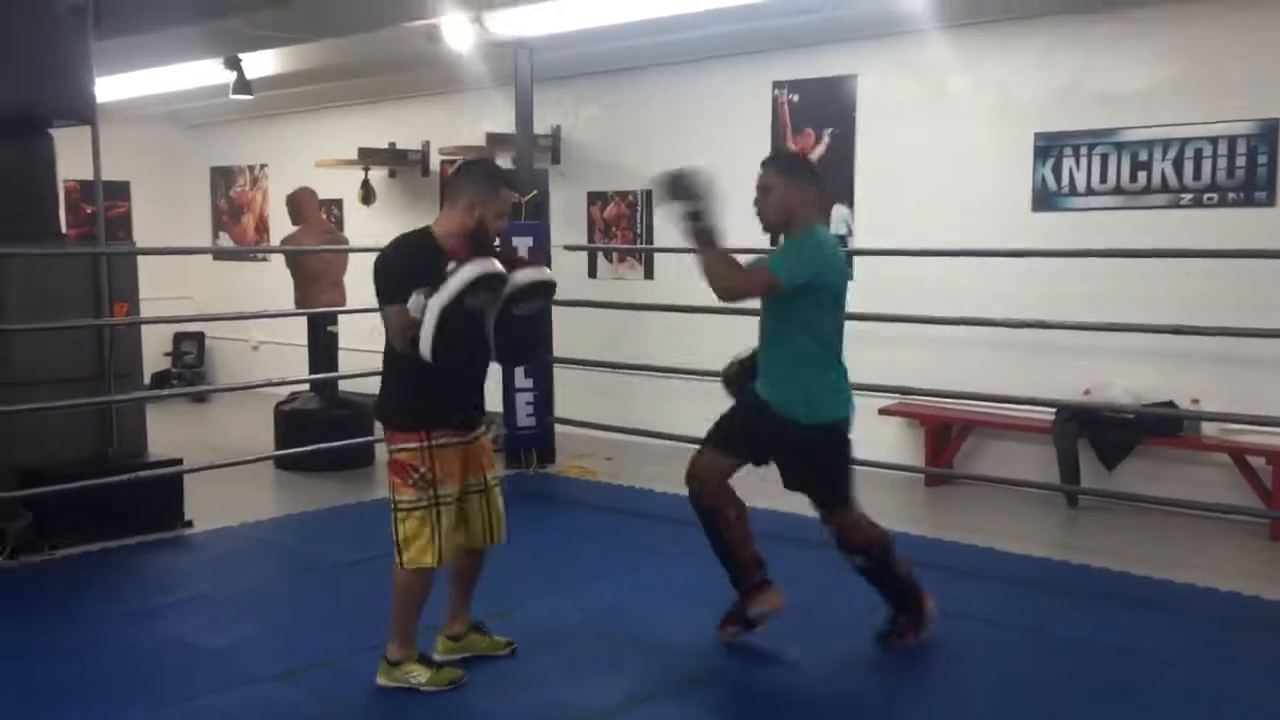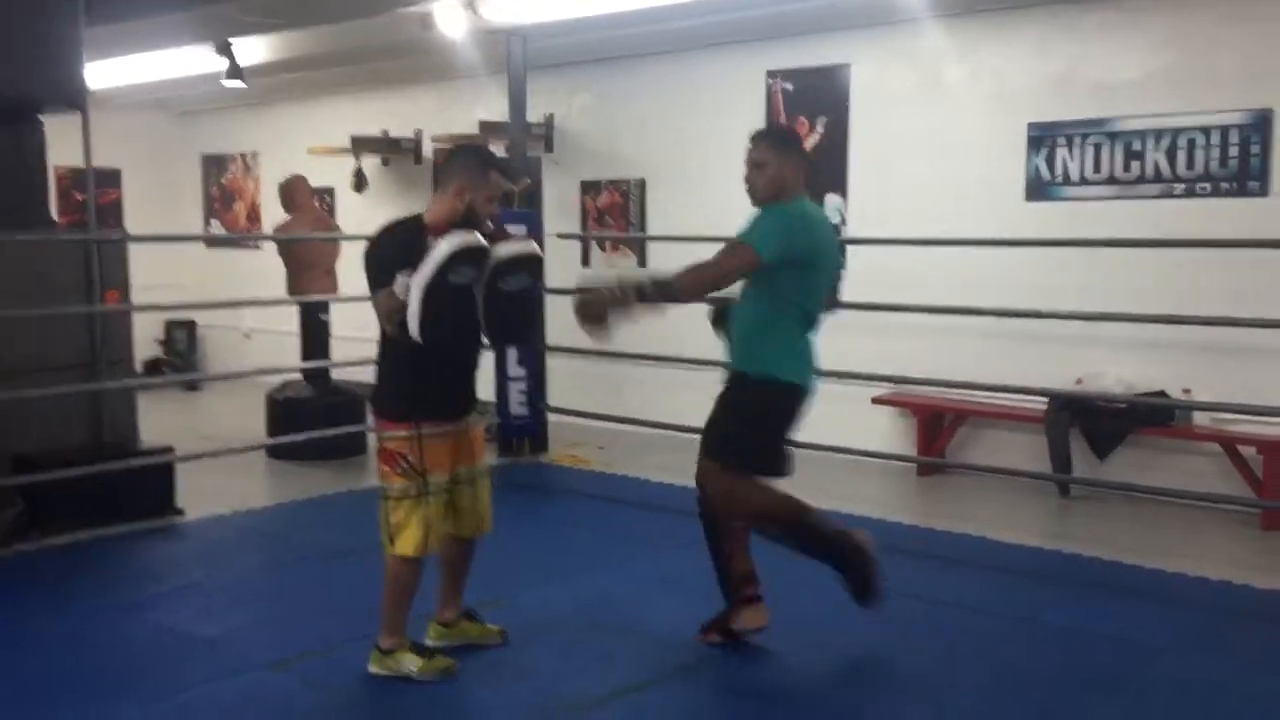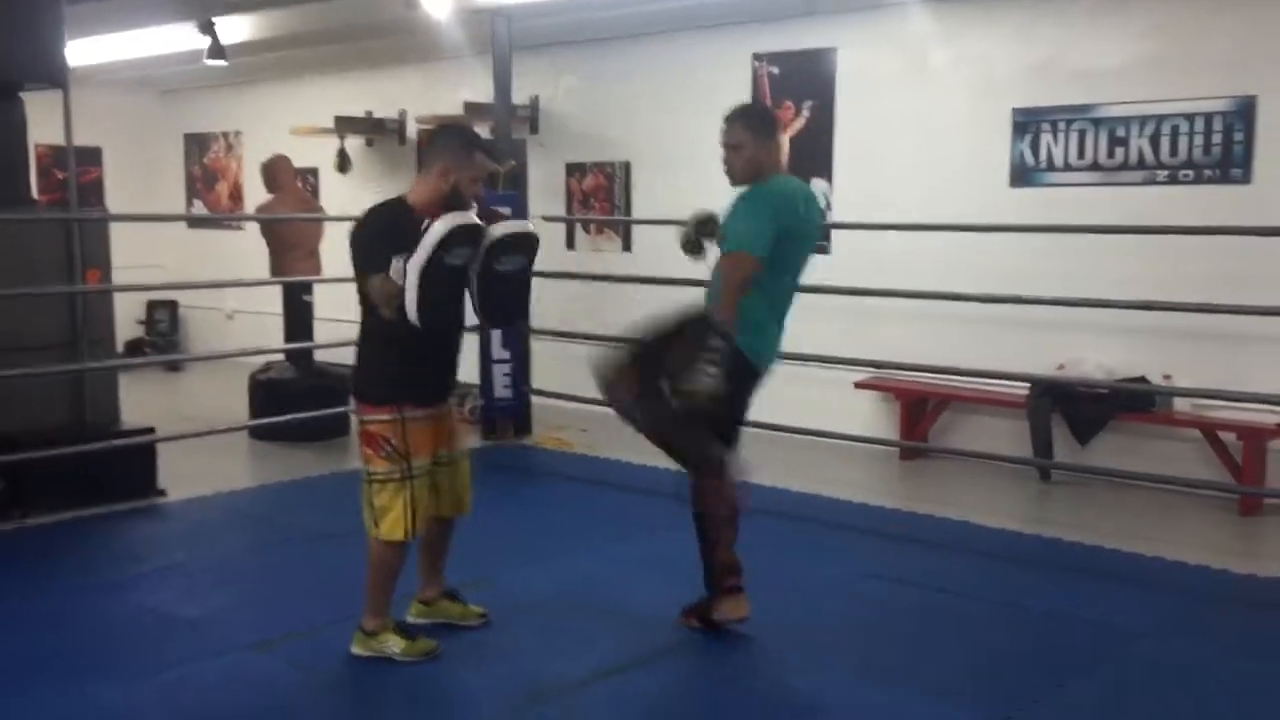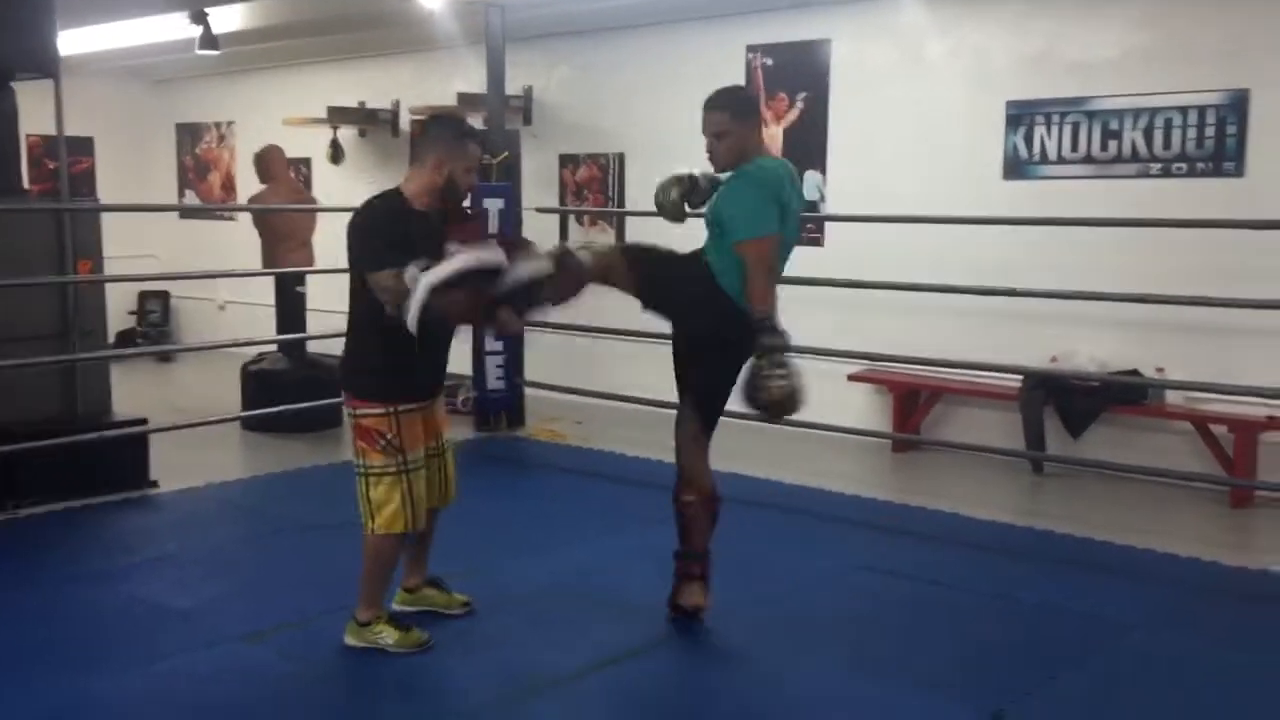
dt=0.1s
person 1, frame 1
left shoulder: (482, 257)
right shoulder: (404, 257)
right elbow: (403, 338)
right wrist: (446, 288)
left hip: (467, 419)
right hip: (417, 426)
left knee: (477, 531)
right knee: (422, 544)
left ankle: (458, 631)
right ankle: (398, 657)
person 1, frame 2
left shoulder: (474, 242)
right shoulder: (394, 243)
right elbow: (396, 322)
right wrist: (429, 263)
left hip: (460, 407)
right hip: (409, 414)
left knee: (466, 519)
right knee: (412, 532)
left ankle: (450, 617)
right ankle: (390, 645)
person 1, frame 3
right shoulder: (381, 226)
left elbow: (450, 301)
right elbow: (389, 304)
right wrist: (424, 247)
left hip: (437, 390)
right hip: (389, 397)
left knee: (445, 500)
right knee: (398, 515)
left ankle: (434, 596)
right ankle: (373, 628)
person 1, frame 4
left shoulder: (445, 219)
right shoulder: (377, 219)
left elbow: (460, 302)
right elbow: (399, 302)
right wrist: (449, 256)
left hip: (424, 385)
right hip: (380, 390)
left knee: (430, 492)
right knee: (393, 506)
left ankle: (415, 584)
right ankle: (366, 619)
person 2, frame 1
left shoulder: (811, 250)
right shoulder: (801, 248)
left elbow: (732, 287)
left wrist: (701, 226)
right wrist: (760, 358)
left hip: (812, 407)
right hip: (772, 395)
left knee: (839, 517)
right knee: (703, 475)
left ankle: (909, 600)
right ankle: (756, 589)
person 2, frame 2
left shoulder: (787, 222)
right shoulder: (810, 227)
left elbow: (713, 275)
right elbow: (819, 304)
left wrist: (628, 291)
right wrist: (742, 318)
left hip: (769, 374)
right hip: (765, 372)
left knee: (729, 489)
right knee: (713, 482)
left ankle: (844, 551)
right ankle: (744, 602)
person 2, frame 3
left shoulder: (764, 202)
right shoulder: (798, 197)
left elbow: (733, 275)
left wrist: (708, 350)
right wrist: (723, 231)
left hip: (728, 337)
right hip: (750, 346)
left knee: (622, 383)
right knee: (709, 469)
right ankle: (724, 593)
person 2, frame 4
left shoulder: (752, 183)
right shoulder: (777, 176)
left elbow: (758, 267)
left wrist: (770, 346)
right wrist: (698, 186)
left hip: (713, 299)
right hip: (728, 322)
left knee: (596, 259)
right knee: (690, 442)
right ankle: (692, 578)
person 3, frame 1
left shoulder: (294, 242)
right shoulder: (338, 237)
left elbow: (301, 276)
left hip: (316, 308)
right hip: (334, 304)
left knee: (321, 368)
right ankle: (328, 400)
person 3, frame 2
left shoulder: (287, 231)
right shoulder: (330, 225)
left elbow: (294, 264)
left hip: (308, 296)
right hip: (326, 292)
left knee: (313, 355)
left ankle: (316, 391)
right ankle: (320, 388)
person 3, frame 3
left shoulder: (269, 211)
right shoulder: (313, 206)
left elbow: (276, 244)
left hip: (290, 276)
right hip: (309, 273)
left knee: (297, 336)
left ankle: (299, 372)
right ankle: (303, 371)
person 3, frame 4
left shoulder: (262, 201)
right shoulder: (306, 197)
left elbow: (268, 234)
right elbow: (304, 234)
left hip: (283, 267)
right hip: (303, 264)
left knee: (289, 328)
